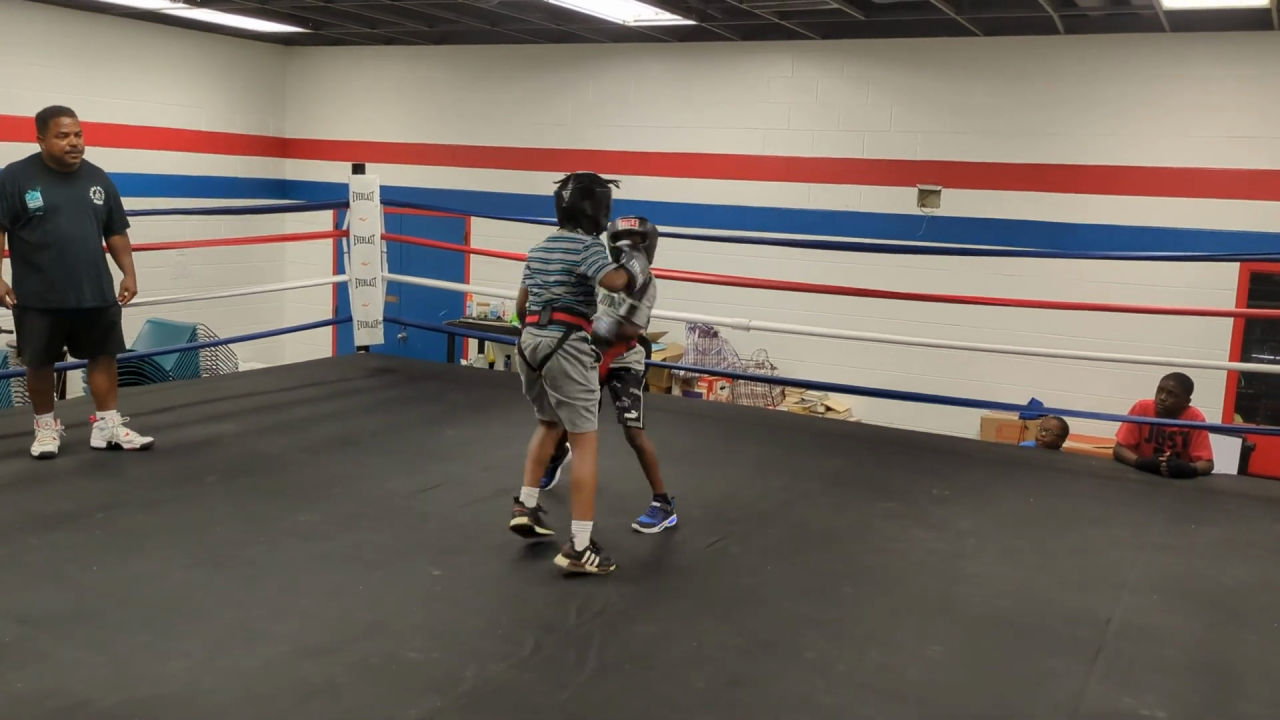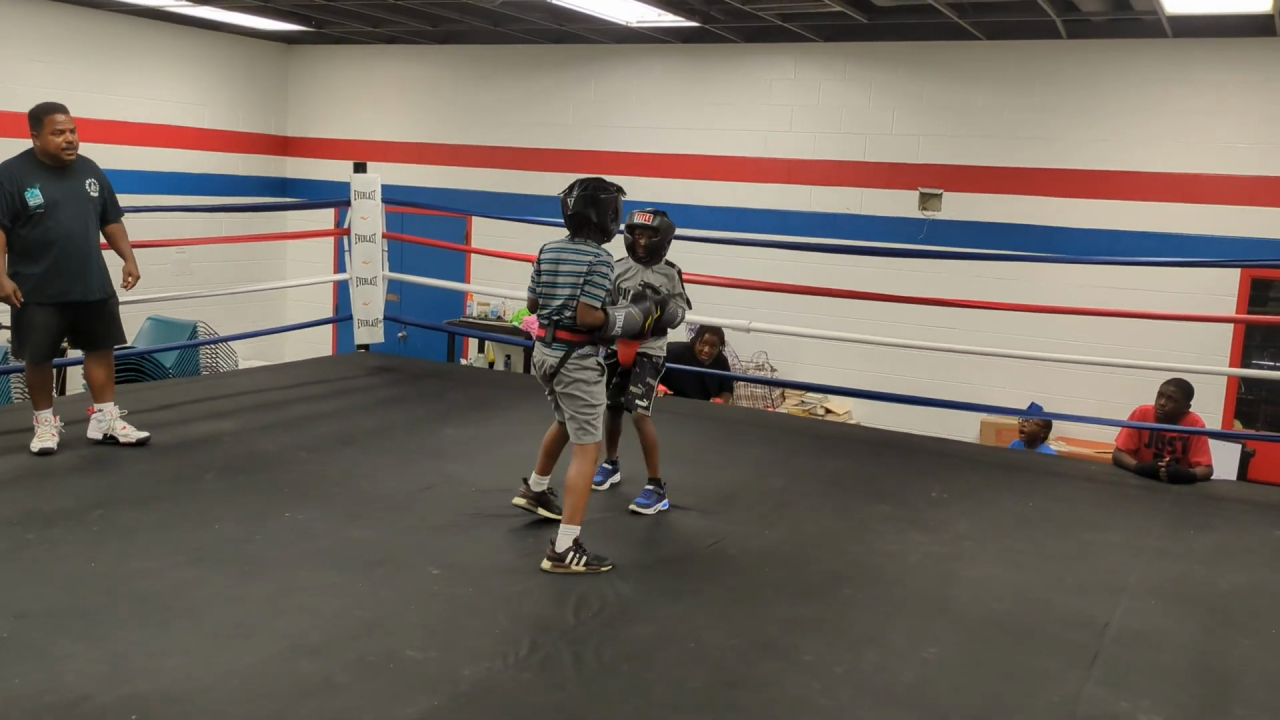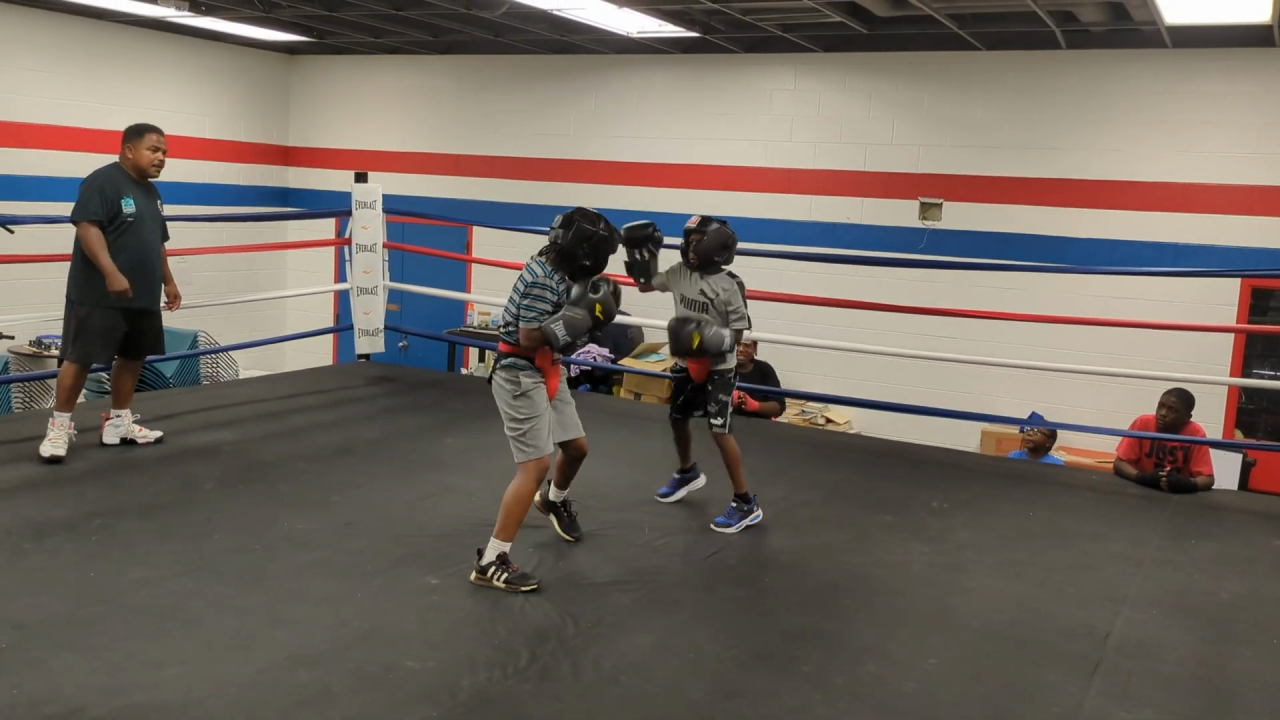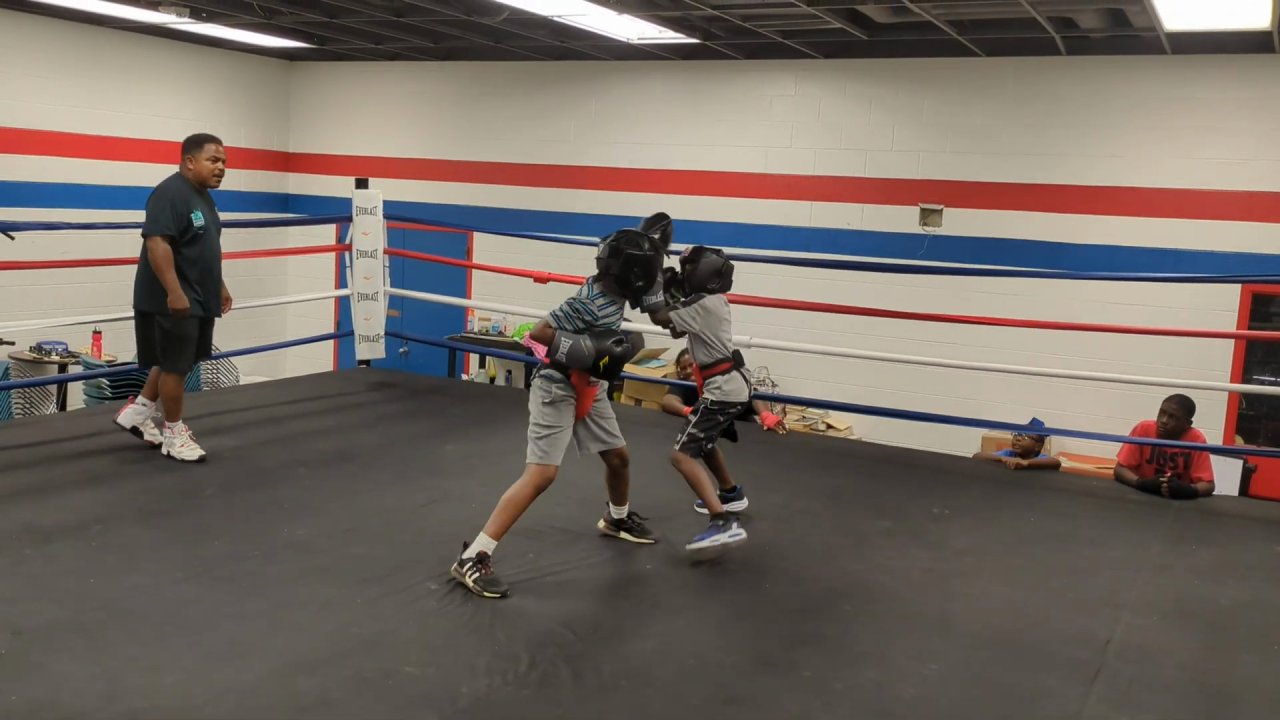
dt=0.7s
person 1, frame 1
left shoulder: (540, 247)
right shoulder: (588, 244)
left elbow: (523, 305)
right elbow: (613, 280)
right wrist: (636, 270)
left hip: (530, 340)
right hip: (568, 345)
left knee: (550, 424)
right knee: (584, 442)
left ankle: (527, 507)
right ankle: (579, 545)
person 1, frame 2
left shoulder: (548, 251)
right shoulder: (599, 259)
left elbow: (533, 304)
right elbow: (587, 316)
right wrist: (633, 318)
left hip: (545, 350)
right hip: (577, 357)
left knee: (565, 423)
right knee: (586, 449)
left ankle: (535, 489)
right ankle: (564, 549)
person 1, frame 3
left shoulder: (557, 267)
right shoulder: (536, 281)
right elbow: (530, 339)
right wrist: (582, 316)
left hip: (548, 373)
right hip: (518, 377)
left knee: (576, 447)
right knee: (536, 466)
left ankle: (556, 500)
right ankle: (493, 560)
person 1, frame 4
left shoulder: (610, 291)
right shoulder: (587, 302)
right elbow: (538, 332)
right wrist: (585, 351)
left hip: (589, 389)
right hip: (558, 389)
left knee: (619, 457)
right knee: (539, 476)
left ankle: (619, 518)
right ankle: (474, 557)
person 2, frame 1
left shoulder: (98, 179)
left elbow: (116, 232)
left wrist: (129, 273)
left hip: (95, 293)
right hip: (37, 296)
left knee: (103, 356)
right knee: (39, 362)
left ankle: (108, 426)
right ankle: (46, 428)
person 2, frame 2
left shoulder: (90, 170)
left elbow: (111, 221)
left wrist: (129, 259)
left hip: (93, 285)
right hip: (38, 291)
left knee: (101, 348)
right knee: (38, 357)
left ankle: (105, 419)
right ankle: (45, 424)
person 2, frame 3
left shoulder: (151, 191)
right shoulder: (102, 182)
right elbow: (86, 228)
left wrist: (169, 282)
right wrist: (112, 273)
left hip: (141, 295)
right hip: (99, 295)
left knee: (133, 358)
right knee: (81, 358)
left ankle: (120, 423)
right ankle: (59, 426)
person 2, frame 4
left shoulder: (203, 196)
right shoulder: (171, 193)
right elbow: (157, 242)
left wrist: (219, 286)
right wrist: (174, 292)
left hip: (197, 298)
right hip: (173, 300)
left knee: (173, 362)
right knee: (175, 365)
left ankle: (137, 411)
right ankle: (174, 434)
person 3, frame 1
left shoulder: (645, 285)
left elbow: (631, 327)
left hip: (626, 364)
left knee: (633, 430)
left ankle: (663, 504)
right ankle: (559, 454)
person 3, frame 2
left shoulder: (669, 273)
right shoulder: (620, 267)
left elbow: (678, 315)
left hip: (649, 351)
right hip: (619, 348)
left knee: (640, 415)
right knee: (611, 409)
left ankle: (656, 486)
right ankle: (610, 464)
person 3, frame 3
left shoulder: (729, 284)
right shoulder: (681, 272)
left elbow: (739, 331)
right elbow: (646, 283)
left wrist: (707, 340)
right wrist: (640, 252)
left hip: (719, 365)
right hip: (686, 362)
left knee: (720, 431)
right knee: (678, 418)
left ankle: (746, 504)
right ankle: (687, 473)
person 3, frame 4
left shoulder: (702, 303)
right shoulder: (711, 303)
left elbow: (661, 317)
right elbow: (674, 323)
left hip: (721, 393)
right hip: (728, 390)
left knee: (681, 455)
right knee: (700, 443)
left ankle: (723, 521)
right ankle: (730, 494)
